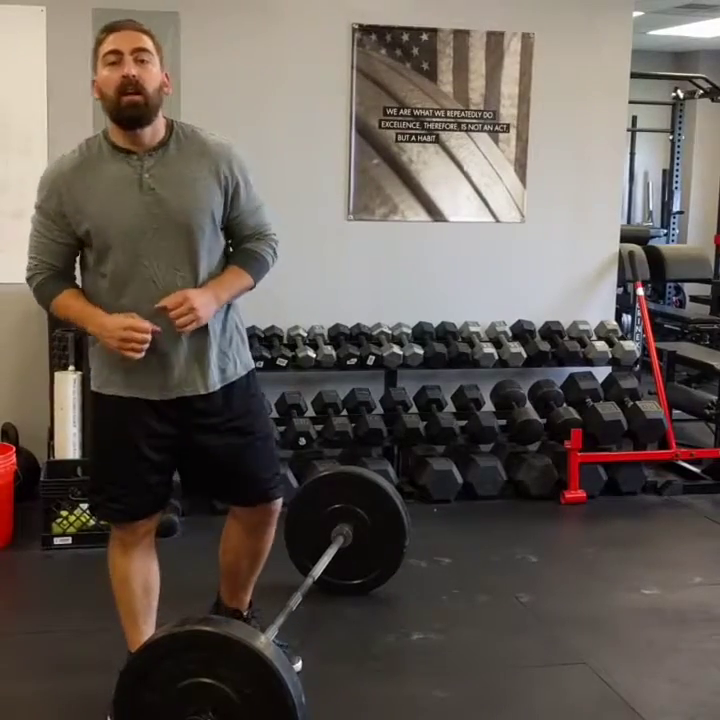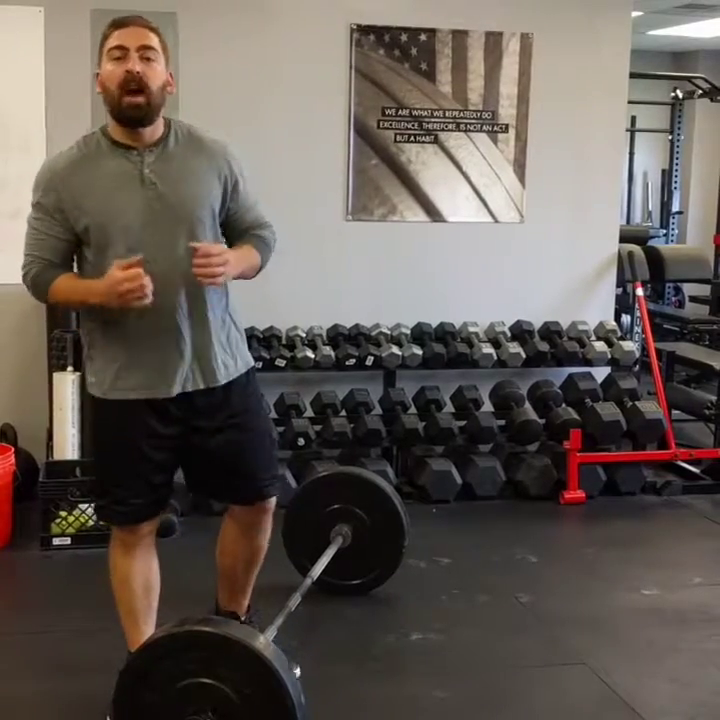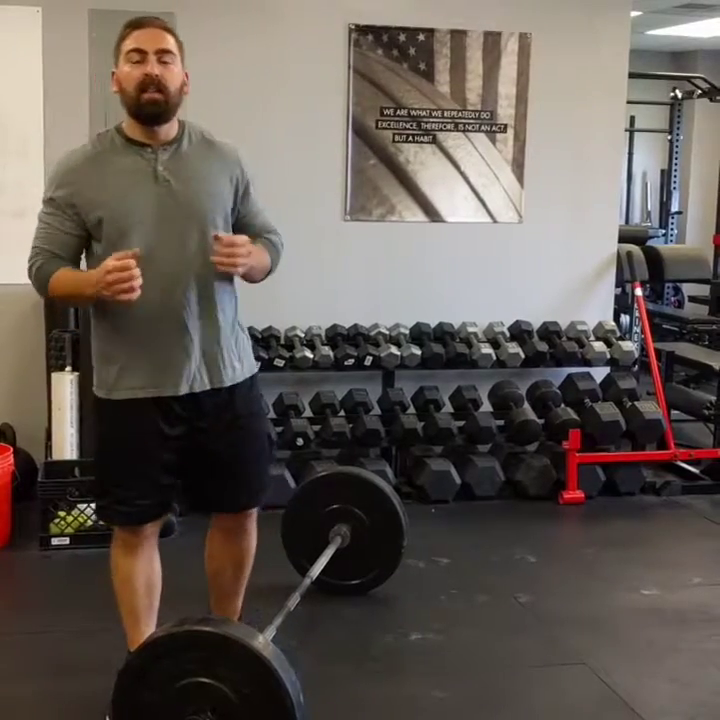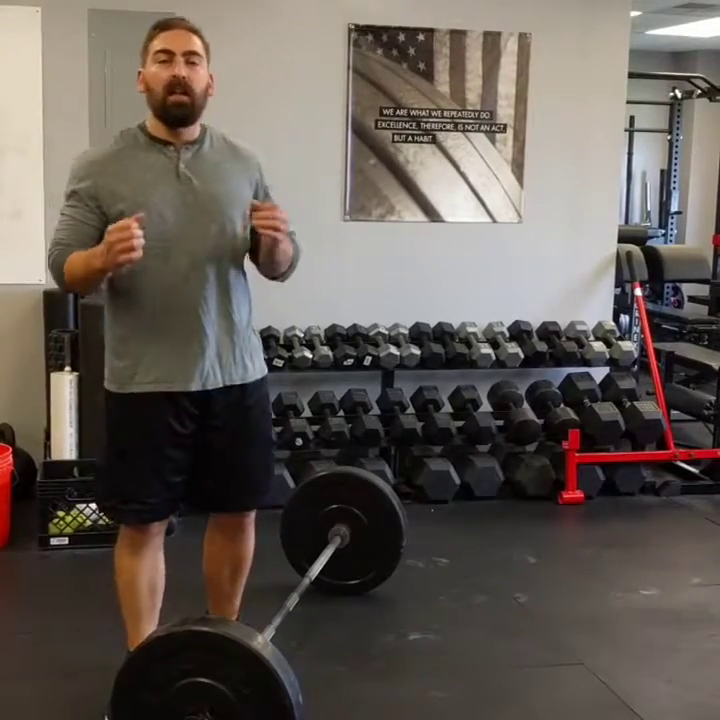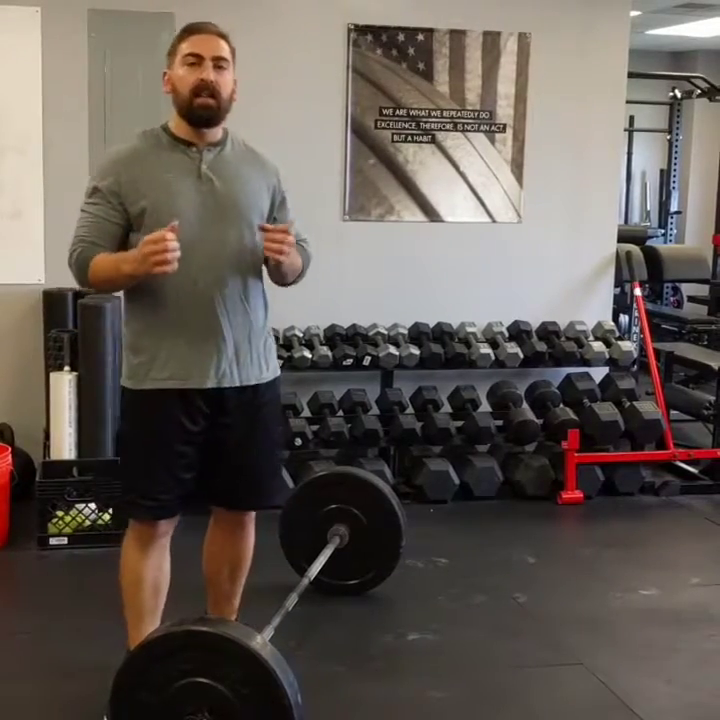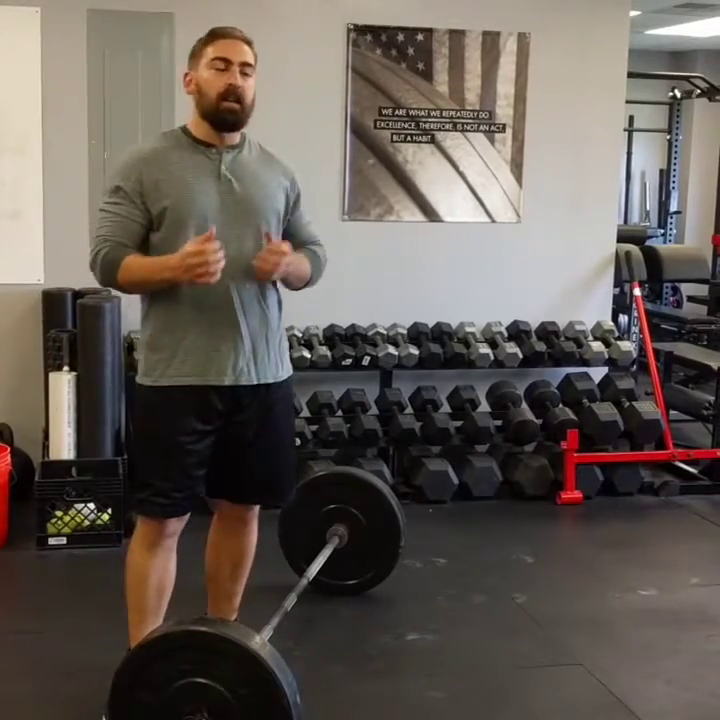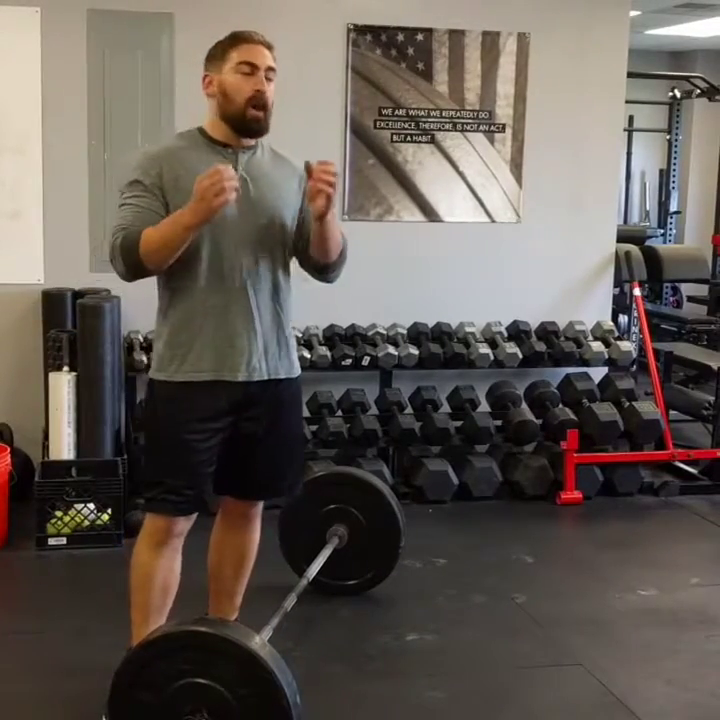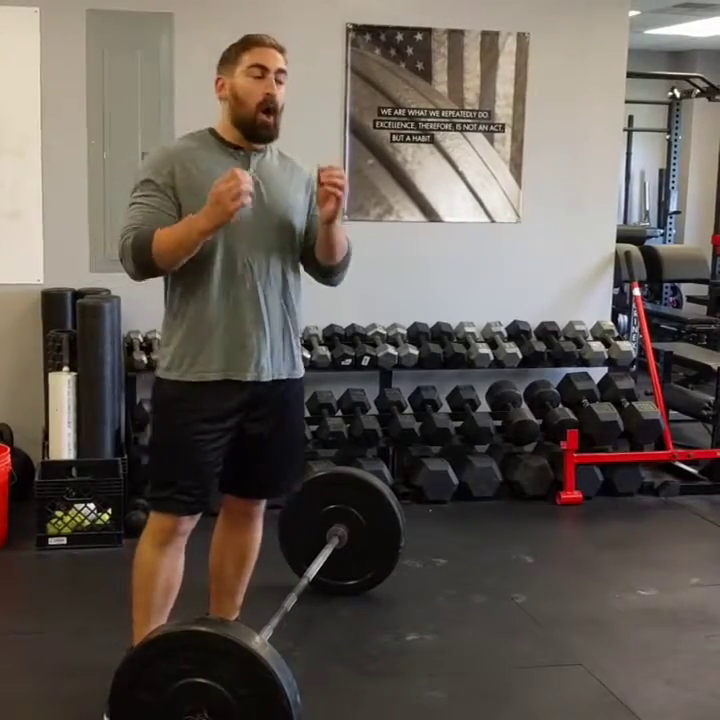
dt=0.2s
person 1, frame 1
left shoulder: (216, 159)
right shoulder: (66, 179)
left elbow: (260, 243)
right elbow: (46, 277)
left wrist: (213, 295)
right wrist: (101, 324)
left hip: (221, 373)
right hip: (127, 387)
left knee: (261, 503)
right knee: (133, 528)
left ankle: (234, 616)
person 1, frame 2
left shoulder: (212, 156)
right shoulder: (64, 174)
left elbow: (259, 233)
right elbow: (40, 273)
left wrist: (233, 263)
right wrist: (101, 291)
left hip: (222, 372)
right hip: (126, 388)
left knee: (256, 501)
right knee: (133, 528)
left ankle: (232, 621)
person 1, frame 3
left shoulder: (222, 160)
right shoulder: (78, 171)
left elbow: (268, 241)
right elbow: (45, 269)
left wrist: (251, 257)
right wrist: (96, 283)
left hip: (226, 376)
right hip: (133, 387)
left knee: (238, 513)
right knee: (135, 528)
person 1, frame 4
left shoulder: (241, 164)
right shoulder: (100, 167)
left elbow: (281, 262)
right elbow: (62, 267)
left wrist: (277, 243)
right wrist: (104, 255)
left hip: (236, 375)
right hip: (145, 383)
left knee: (236, 515)
right knee: (142, 527)
person 1, frame 5
left shoulder: (260, 169)
right shoulder: (125, 166)
left elbow: (294, 266)
right elbow: (84, 264)
left wrist: (288, 257)
right wrist: (137, 262)
left hip: (249, 376)
right hip: (161, 381)
left knee: (238, 513)
right knee: (152, 524)
person 1, frame 6
left shoulder: (275, 172)
right shoulder: (145, 166)
left elbow: (313, 255)
right elbow: (106, 262)
left wrist: (291, 265)
right wrist: (173, 267)
left hip: (262, 375)
right hip: (176, 378)
left knee: (240, 508)
right knee: (161, 521)
person 1, frame 7
left shoulder: (288, 172)
right shoulder: (162, 163)
left elbow: (328, 265)
right elbow: (127, 257)
left wrist: (323, 214)
right wrist: (195, 211)
left hip: (272, 372)
right hip: (189, 374)
left knee: (244, 506)
right knee: (169, 518)
person 1, frame 8
left shoulder: (295, 174)
right shoulder: (174, 162)
left elbow: (330, 270)
right elbow: (137, 257)
left wrist: (330, 216)
right wrist: (210, 216)
left hip: (277, 373)
right hip: (197, 375)
left knee: (247, 506)
right knee: (173, 518)
